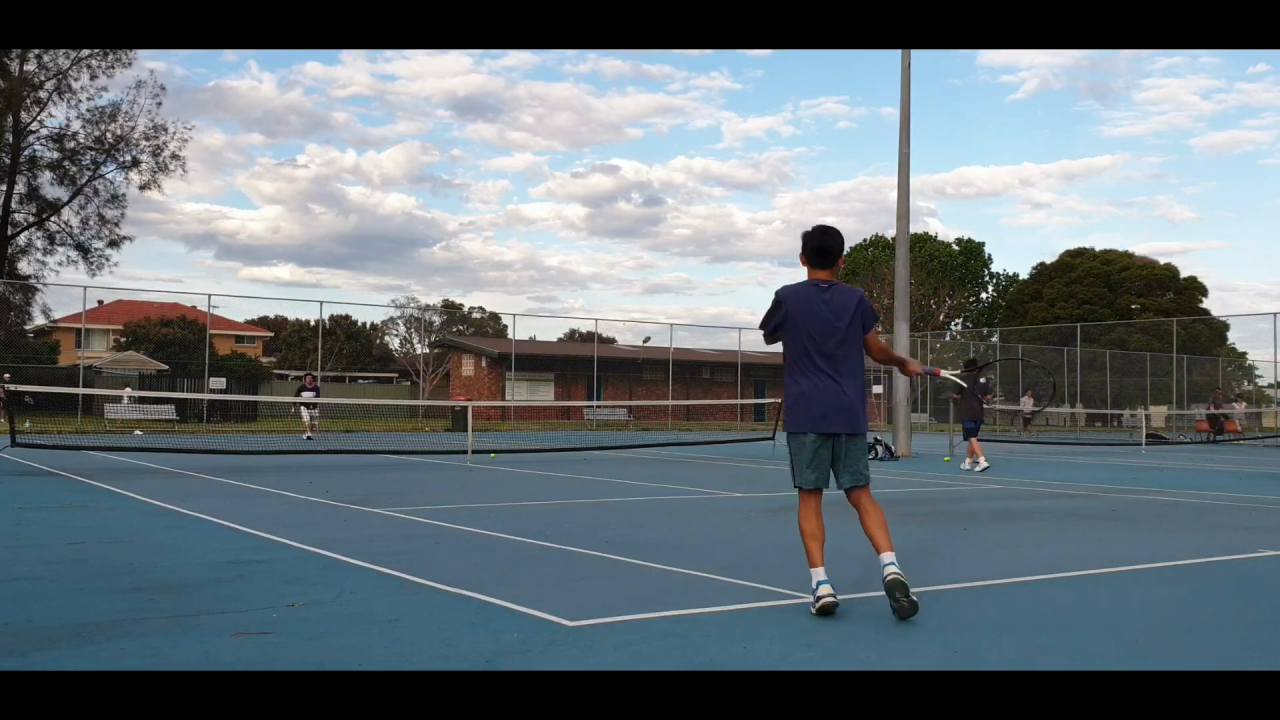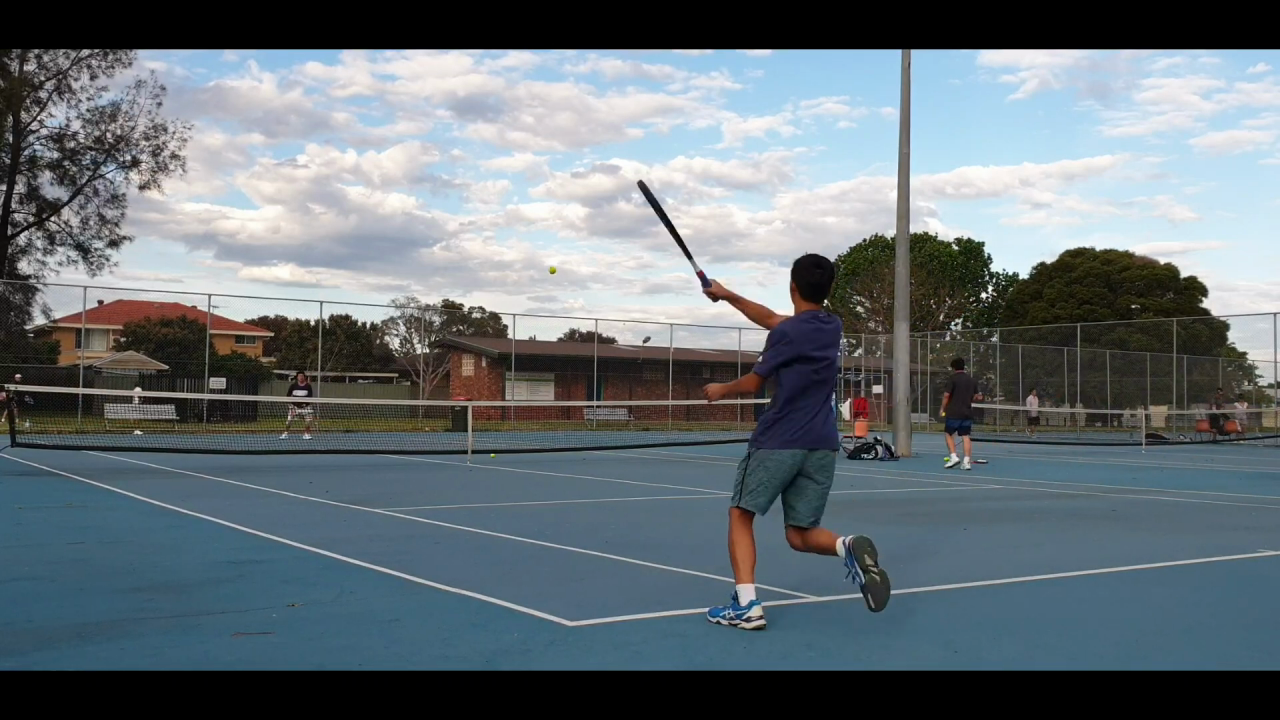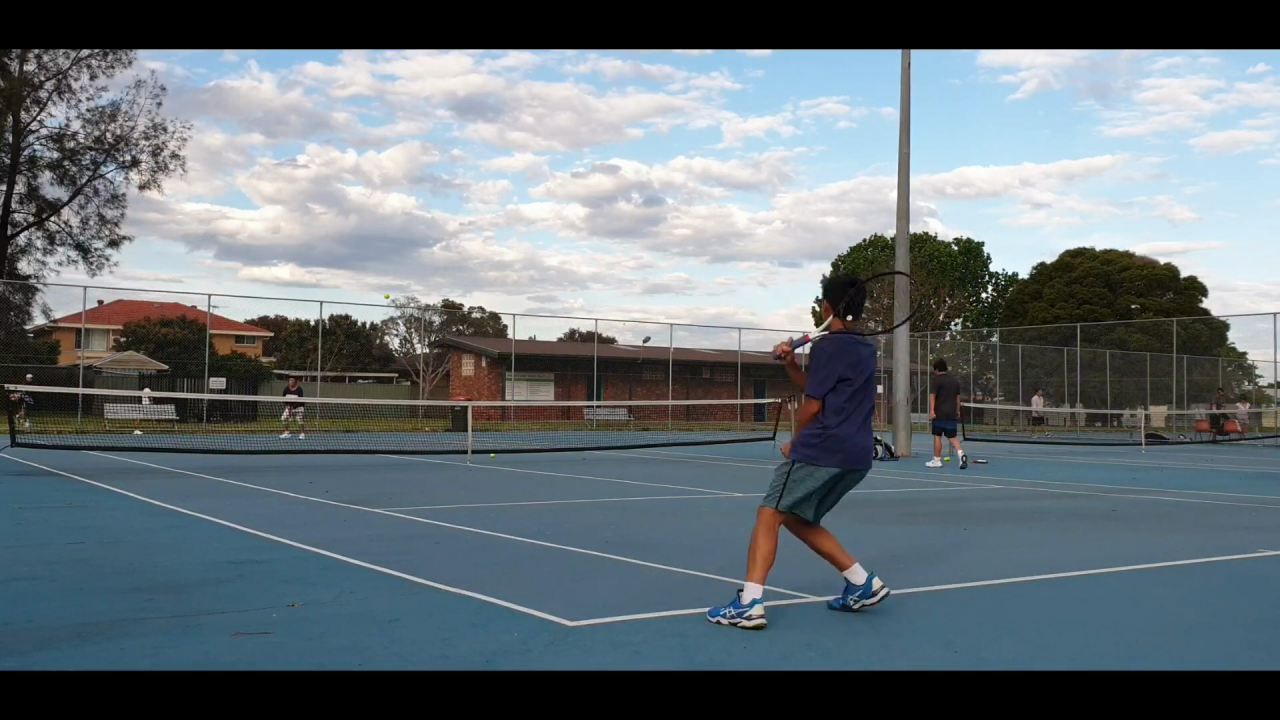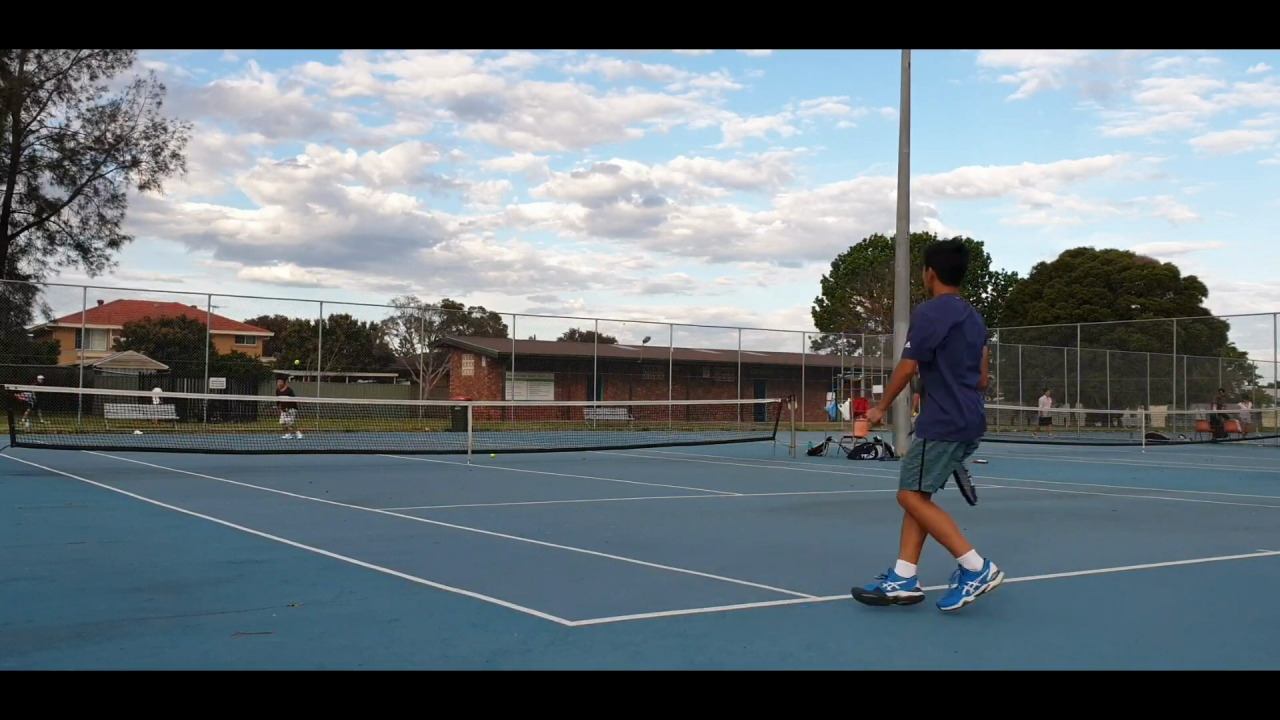
dt=0.3s
person 1, frame 1
left shoulder: (787, 297)
right shoulder: (856, 299)
left elbow: (768, 338)
right elbow: (877, 350)
right wrist: (905, 363)
left hip: (804, 413)
right hip: (850, 412)
left knee: (810, 498)
right knee: (861, 495)
left ankle: (821, 583)
right ankle: (889, 568)
person 1, frame 2
left shoulder: (789, 332)
right shoulder: (832, 326)
left elbow: (753, 384)
right elbow: (770, 318)
left wrist: (721, 390)
right wrist: (725, 295)
left hip: (779, 439)
right hip: (821, 442)
left knee: (740, 515)
right knee: (803, 535)
left ankle: (746, 604)
right ankle: (849, 547)
person 1, frame 3
left shoulder: (829, 347)
right shoulder: (866, 349)
left elbow: (812, 405)
left wrist: (795, 441)
right wrist: (789, 361)
left hip: (823, 449)
right hip: (858, 455)
left knee: (769, 516)
right knee: (798, 519)
left ankle: (749, 603)
right ankle: (862, 583)
person 1, frame 4
left shoulder: (929, 311)
right shoulder: (974, 316)
left elbow: (905, 370)
right elbow: (982, 377)
left wrist: (879, 408)
left hip: (942, 423)
right hip: (968, 423)
left knee: (914, 498)
right knee: (912, 493)
left ankle: (978, 569)
right ankle: (902, 579)
